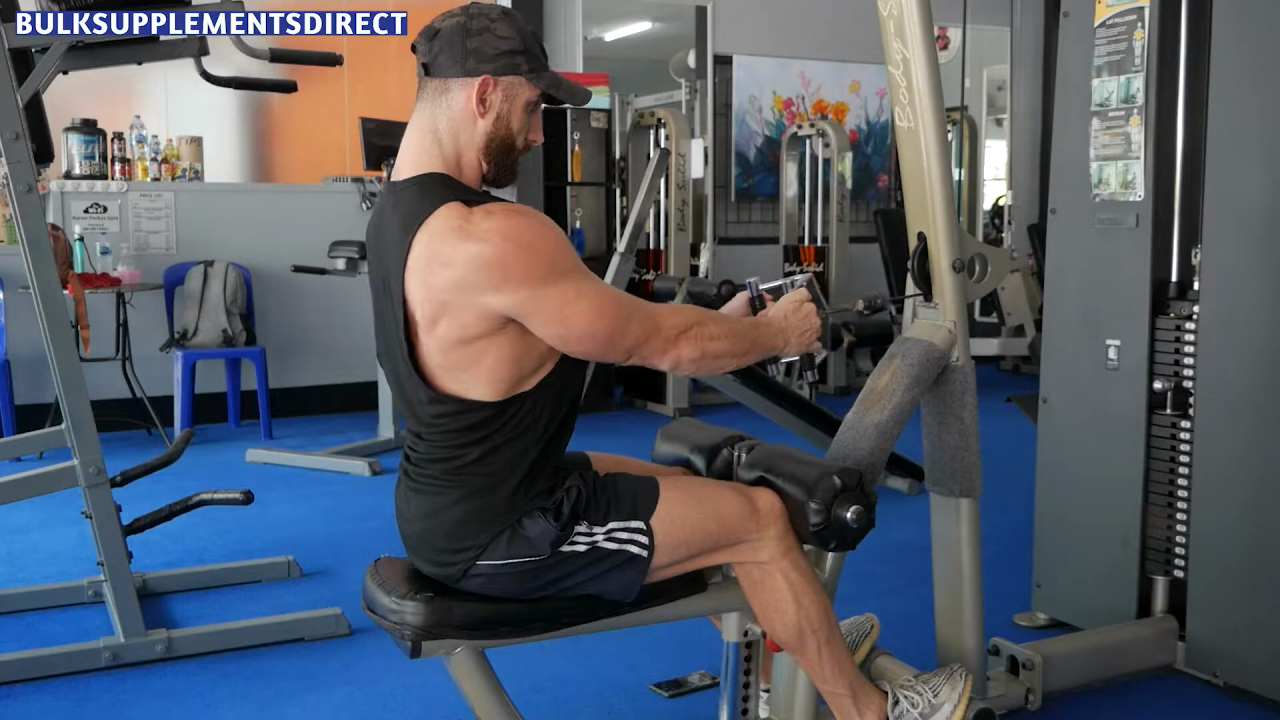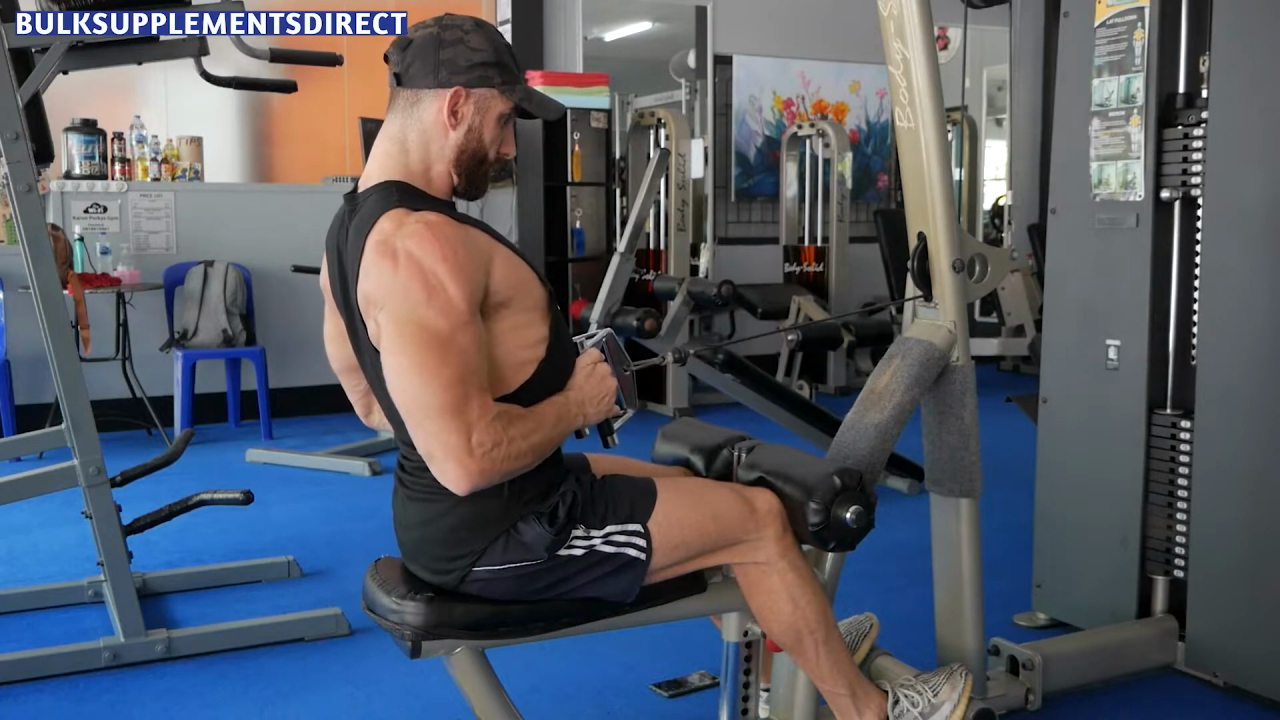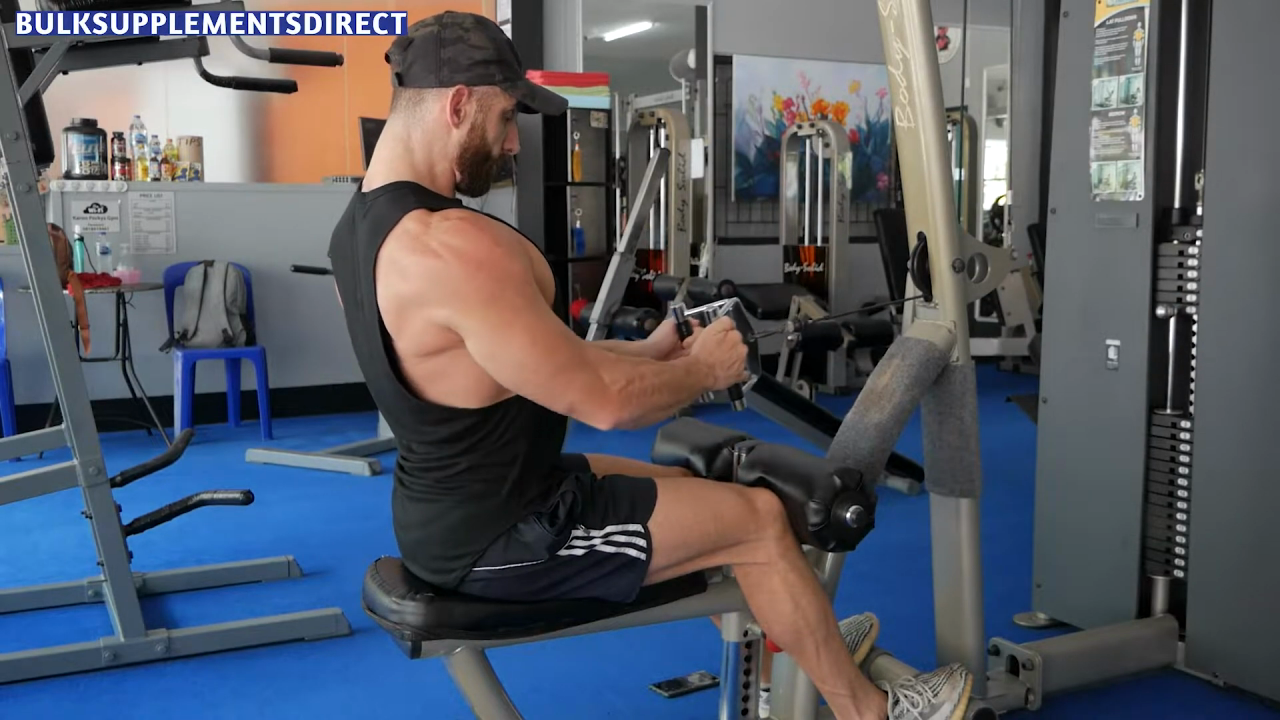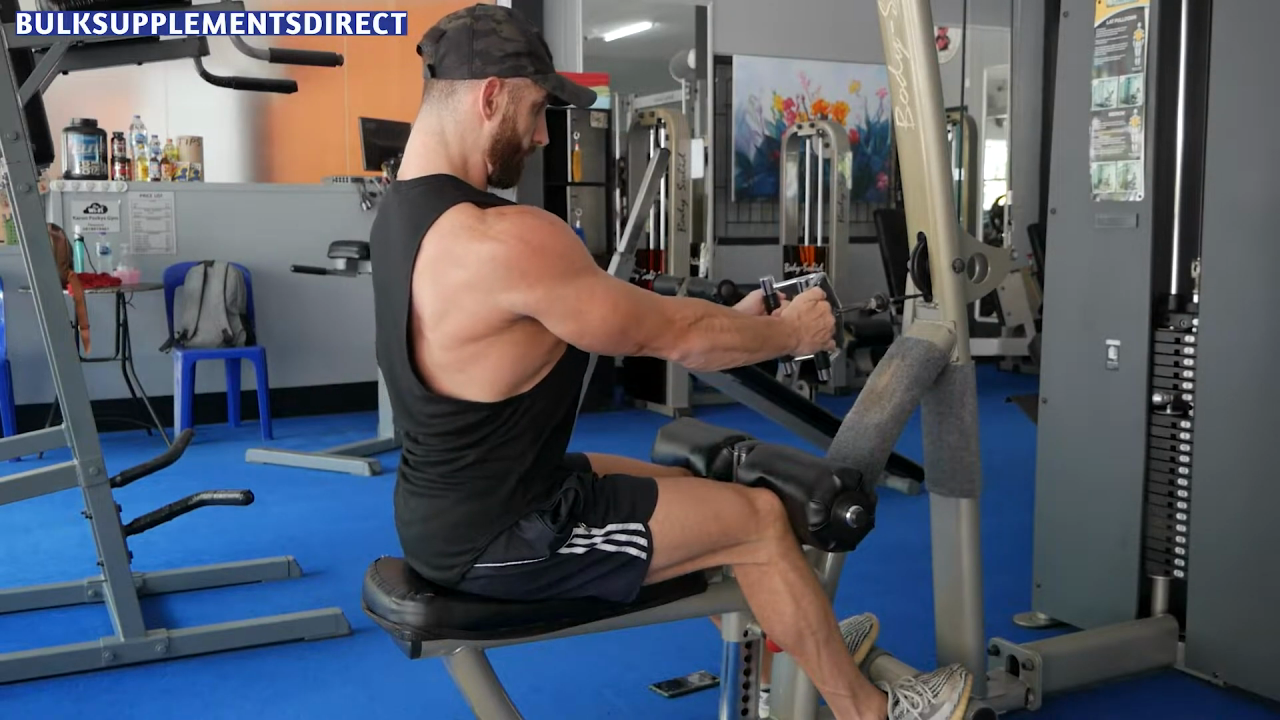
dt=1s
person 1, frame 1
left shoulder: (402, 207)
right shoulder: (488, 238)
right elbow: (661, 342)
left wrist: (728, 322)
right wrist: (777, 333)
left hip: (451, 501)
right hip: (503, 530)
left knee: (695, 490)
right knee: (760, 519)
left ankle: (801, 649)
person 1, frame 2
left shoulder: (357, 226)
right shoulder: (421, 245)
right elbow: (468, 458)
left wrist: (547, 381)
right wrist: (576, 403)
left hip: (444, 516)
right hip: (501, 532)
left knee: (689, 488)
right knee: (758, 518)
left ankle: (803, 648)
person 1, frame 3
left shoulder: (366, 224)
right shoulder: (451, 247)
right elbow: (604, 402)
left wrist: (646, 354)
right wrist: (706, 369)
left hip: (448, 507)
right hip: (502, 534)
left knee: (691, 488)
right knee: (758, 519)
left ankle: (800, 649)
person 1, frame 4
left shoulder: (408, 207)
right shoulder: (501, 241)
right elbow: (673, 335)
left wrist: (741, 320)
right wrist: (791, 332)
left hip: (448, 504)
right hip: (500, 533)
left knee: (688, 487)
right knee: (758, 519)
left ankle: (796, 650)
